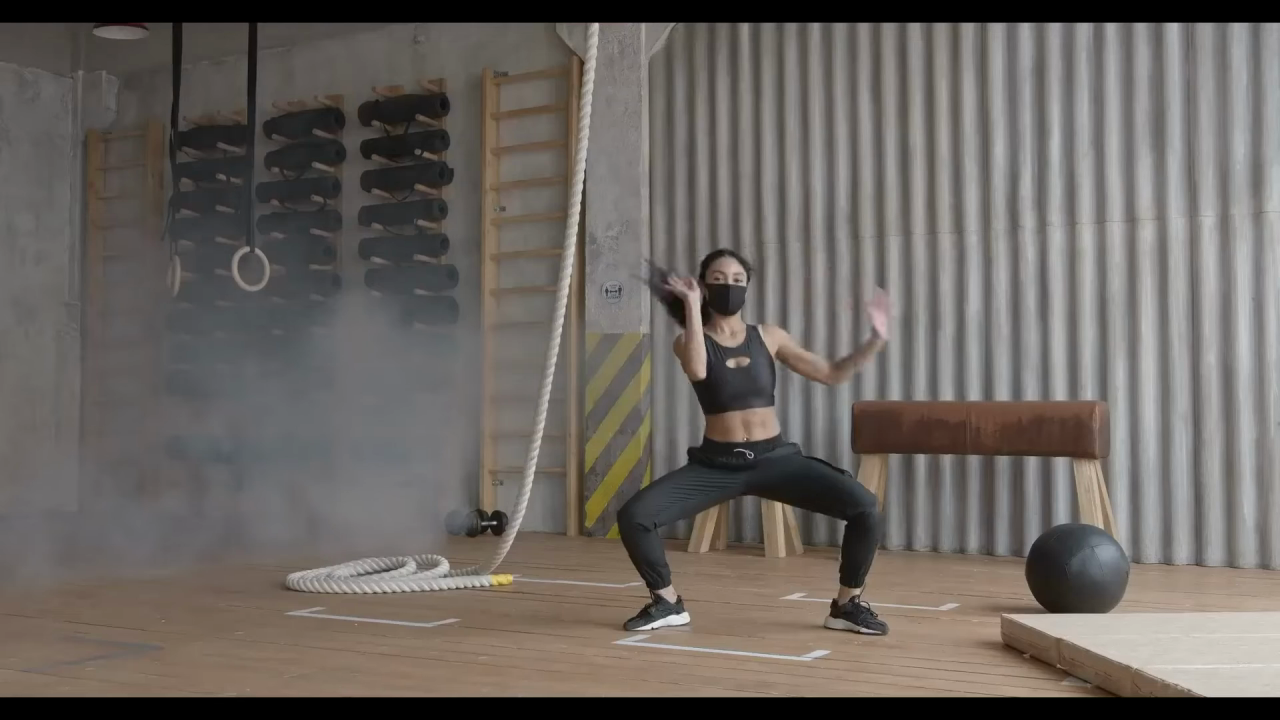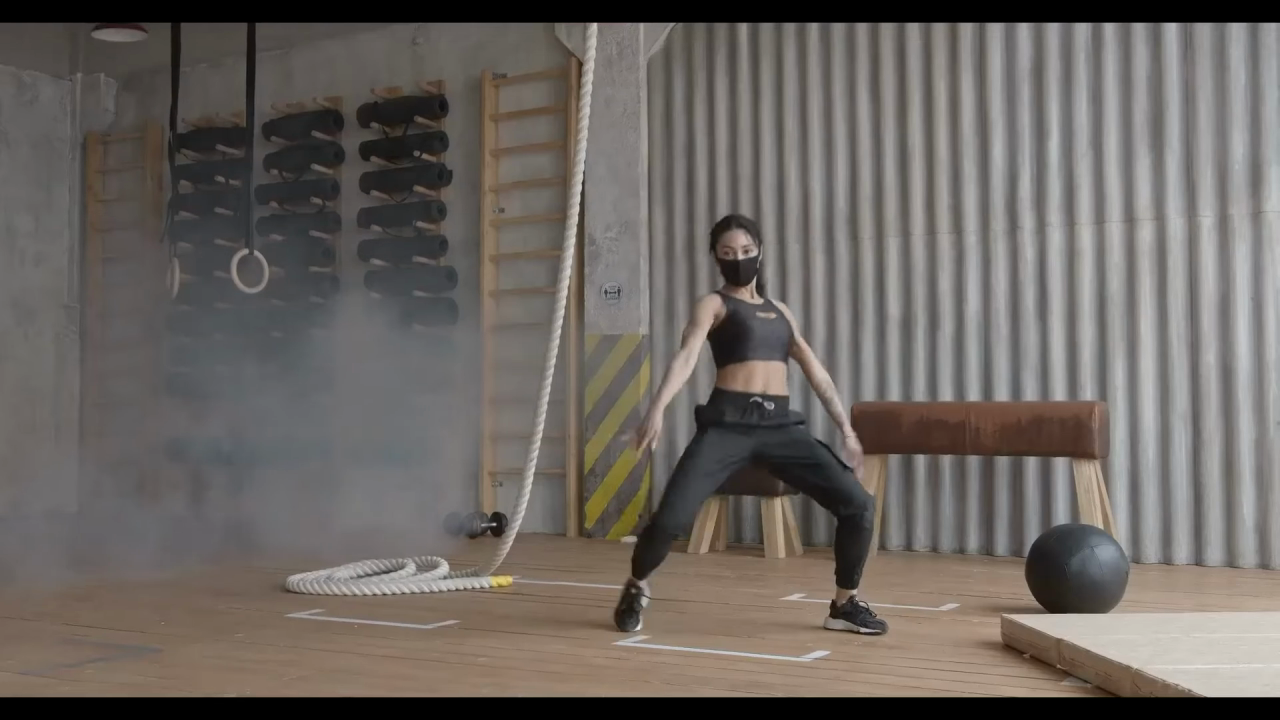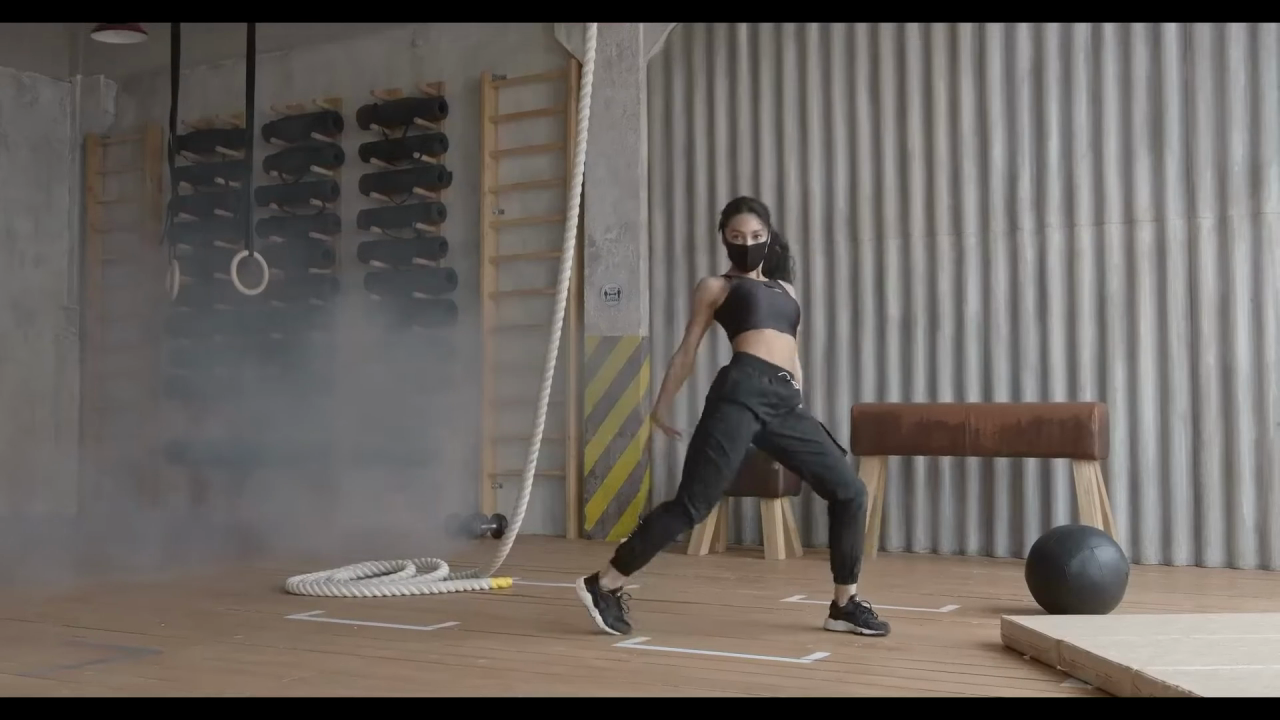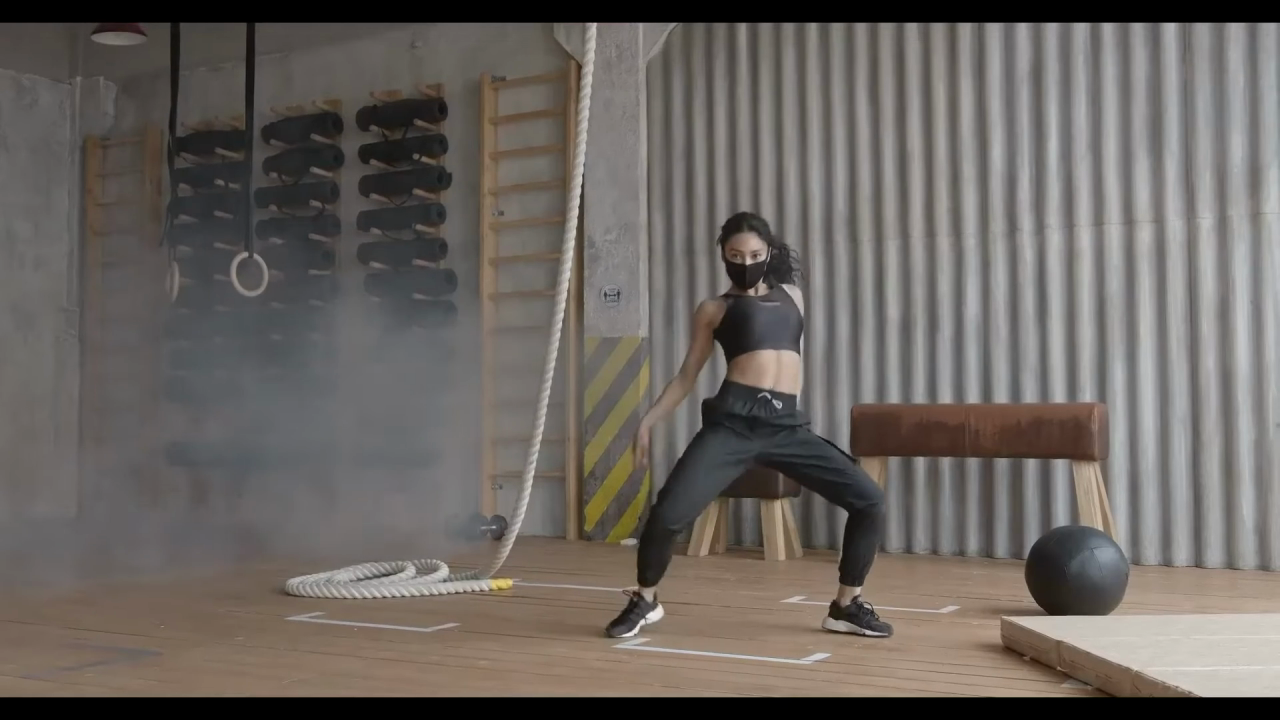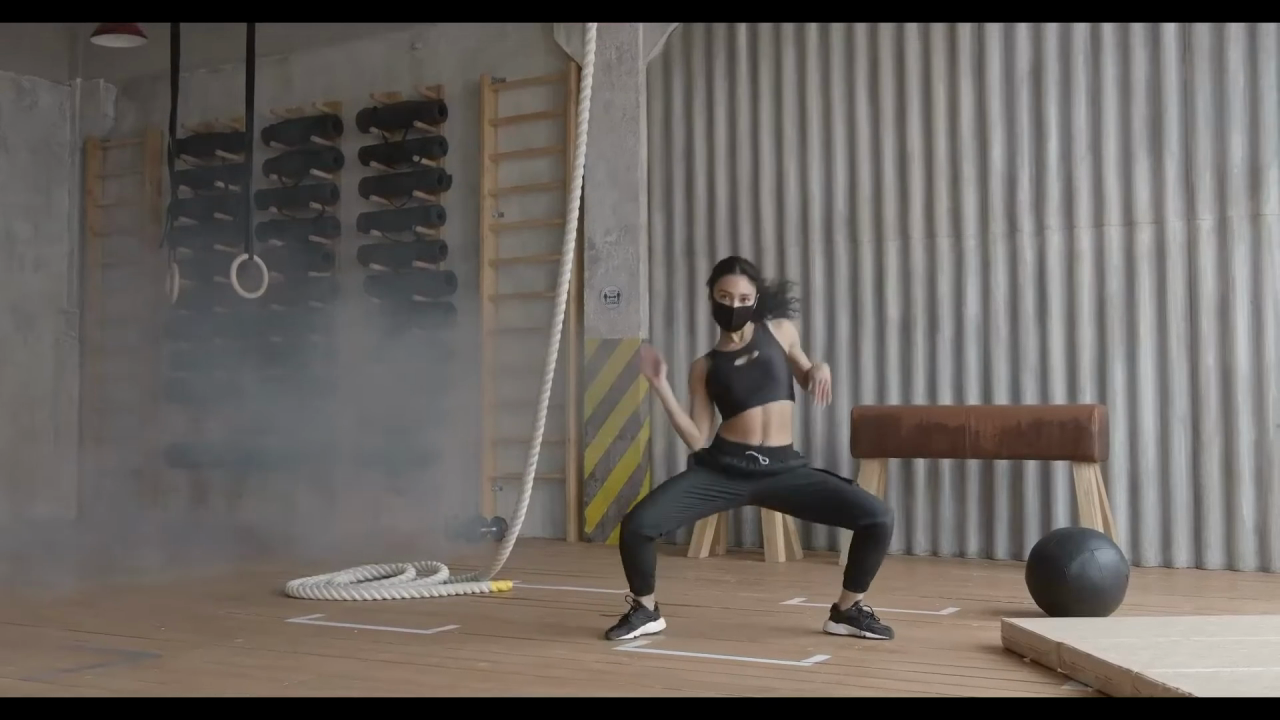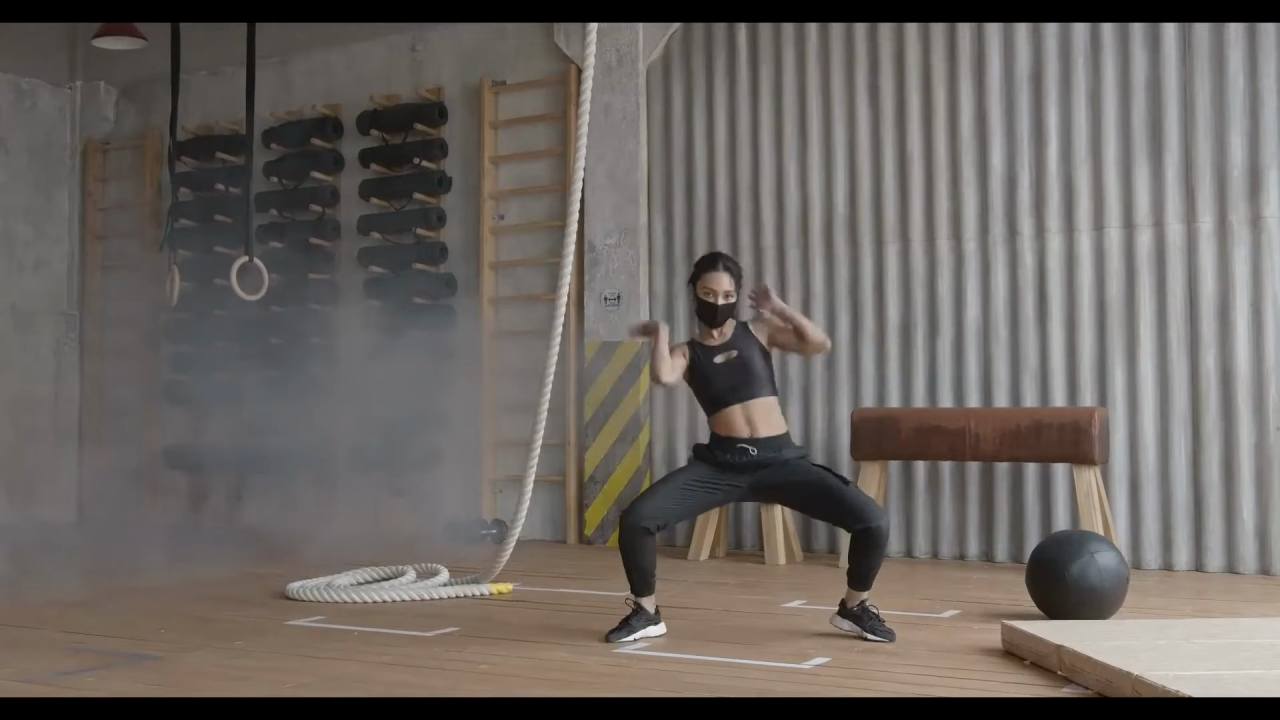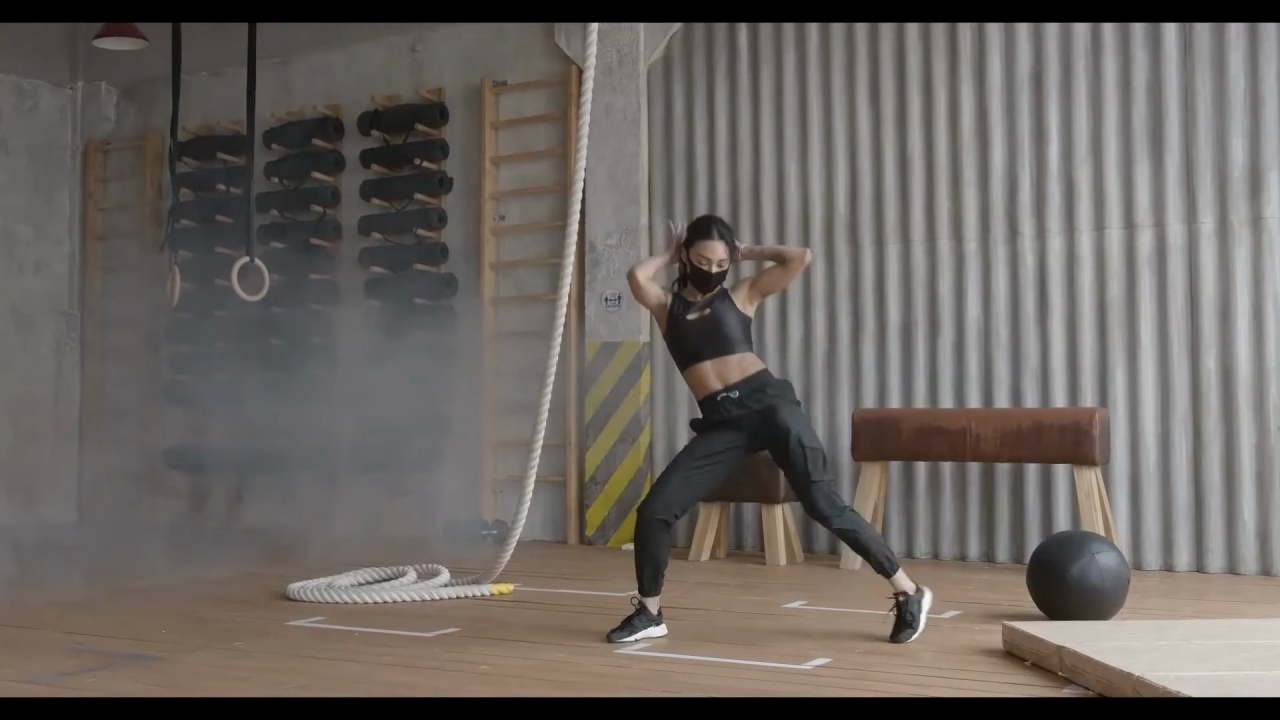
dt=0.3s
person 1, frame 1
left shoulder: (770, 337)
right shoulder: (688, 342)
left elbow: (832, 374)
right elbow: (698, 371)
left wrist: (876, 340)
right wrist: (692, 306)
left hip: (774, 458)
right hip: (716, 463)
left knee: (865, 508)
right knee: (633, 516)
left ankle: (846, 604)
right ankle: (668, 602)
person 1, frame 2
left shoulder: (783, 311)
right shoulder: (713, 305)
left elbow: (816, 373)
right elbow: (685, 358)
left wrist: (846, 429)
right wrist: (655, 411)
left hip: (781, 425)
right hip: (728, 423)
left knee: (857, 504)
right knee: (670, 517)
left ankle: (845, 604)
right ankle: (636, 587)
person 1, frame 3
left shoulder: (785, 289)
right shoulder: (716, 286)
right elbow: (688, 349)
left wrist: (800, 410)
right wrist: (661, 405)
left hip: (784, 403)
right hip: (742, 394)
left knee: (850, 492)
right knee: (692, 503)
left ankle: (845, 604)
right ankle: (605, 583)
person 1, frame 4
left shoulder: (789, 294)
right shoulder: (713, 309)
right elbow: (686, 378)
right wrist: (648, 421)
left hip: (787, 427)
right hip: (734, 423)
left knee: (871, 501)
right knee: (668, 515)
left ankle: (846, 604)
right ankle: (645, 599)
person 1, frame 5
left shoulder: (780, 331)
right shoulder: (704, 366)
left elbow: (807, 377)
right elbow: (698, 438)
left wrist: (819, 370)
right wrist: (661, 387)
left hip: (784, 469)
right hip: (723, 470)
left knee: (878, 517)
right knee: (636, 526)
left ankle: (847, 610)
right ankle: (645, 609)
person 1, frame 6
left shoulder: (758, 331)
right shoulder: (686, 353)
left elbow: (819, 344)
right elbow: (663, 377)
left wrist: (773, 306)
right wrist: (659, 335)
left hip: (779, 457)
right hip: (722, 463)
left knee: (871, 519)
right knee: (635, 519)
left ankle: (854, 606)
right ankle: (645, 611)
person 1, frame 7
left shoulder: (741, 295)
right shoulder: (666, 305)
left elbow: (800, 257)
right elbow: (636, 277)
left wrist: (749, 254)
right wrist: (670, 255)
left hip: (770, 404)
right hip: (721, 424)
left knee: (823, 505)
right knee: (653, 511)
left ankle: (907, 591)
right ankle: (649, 611)
